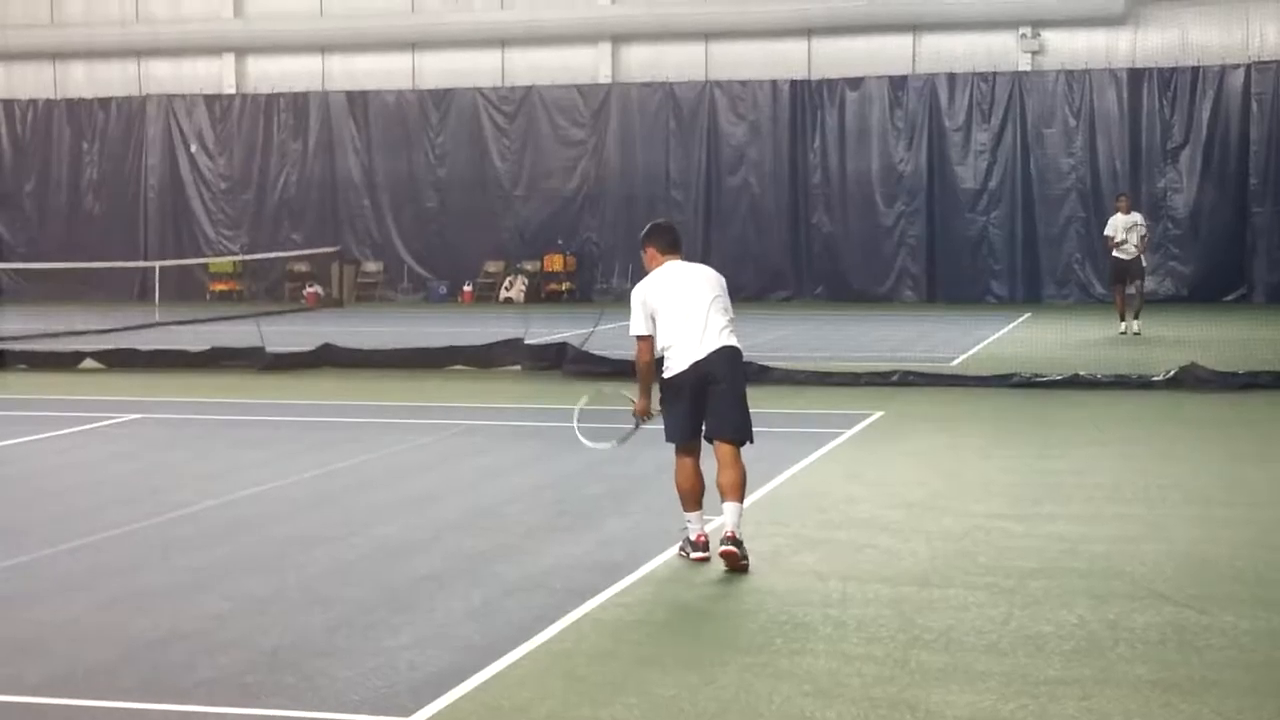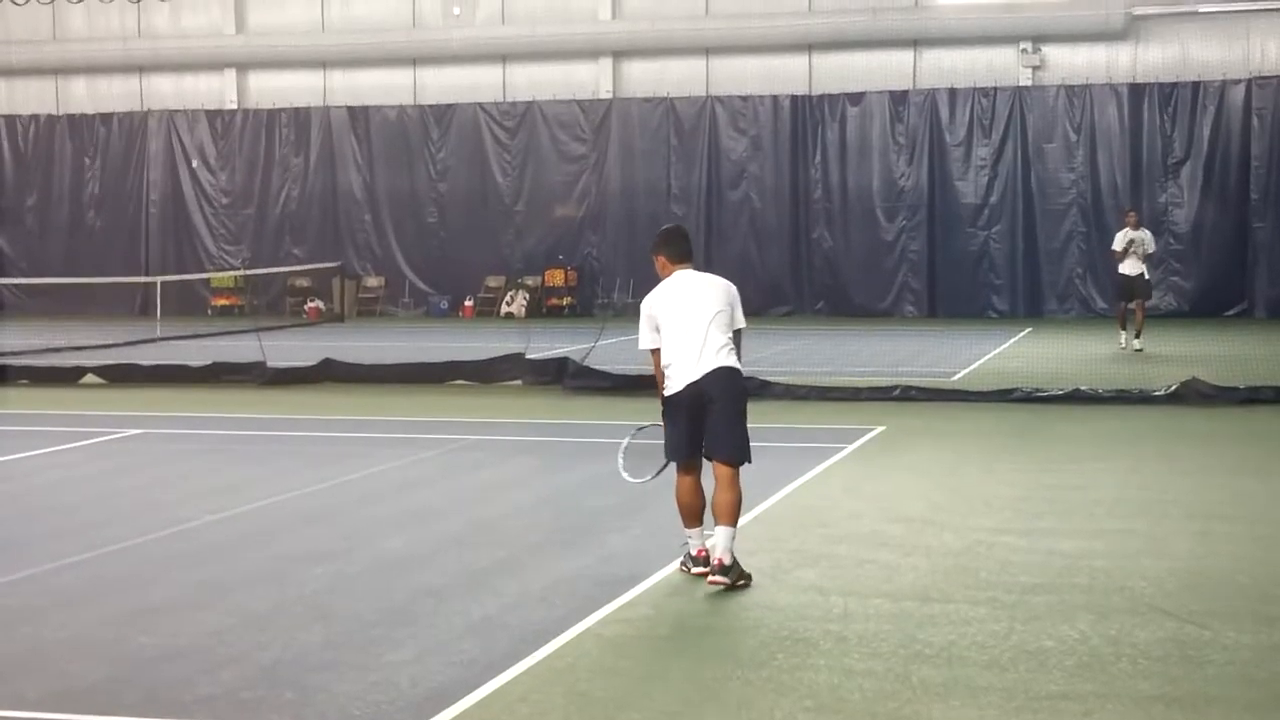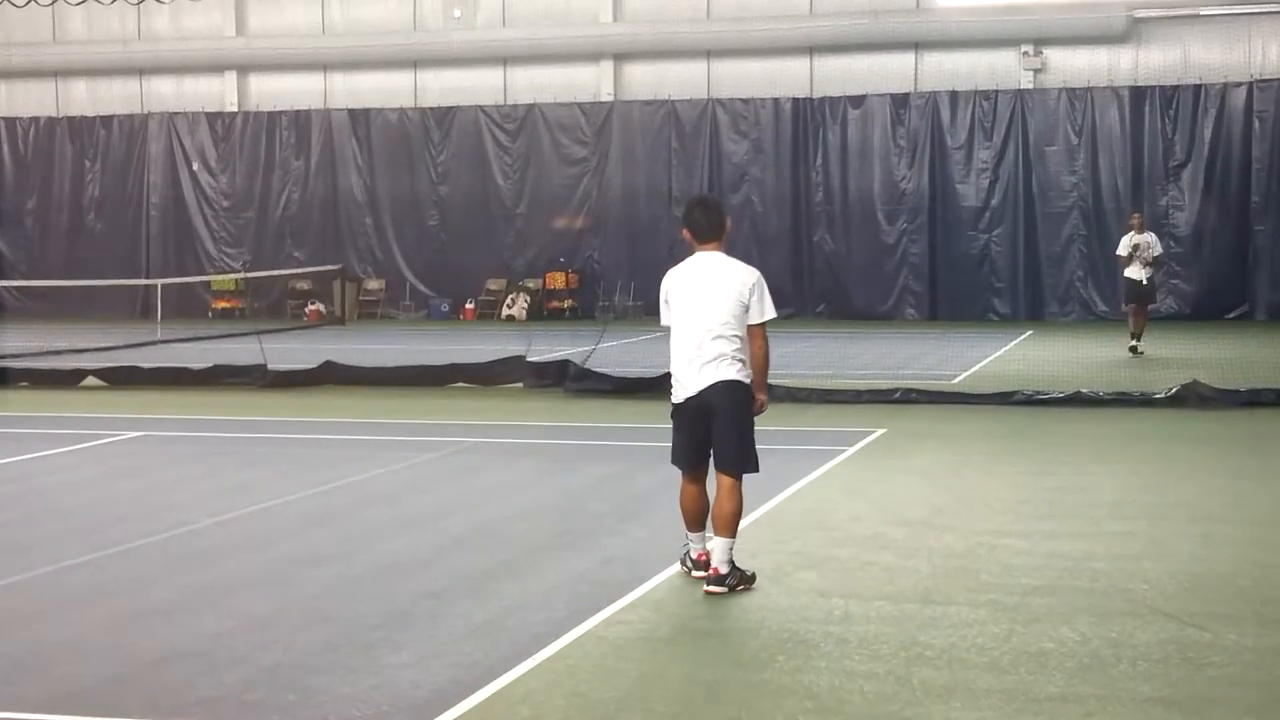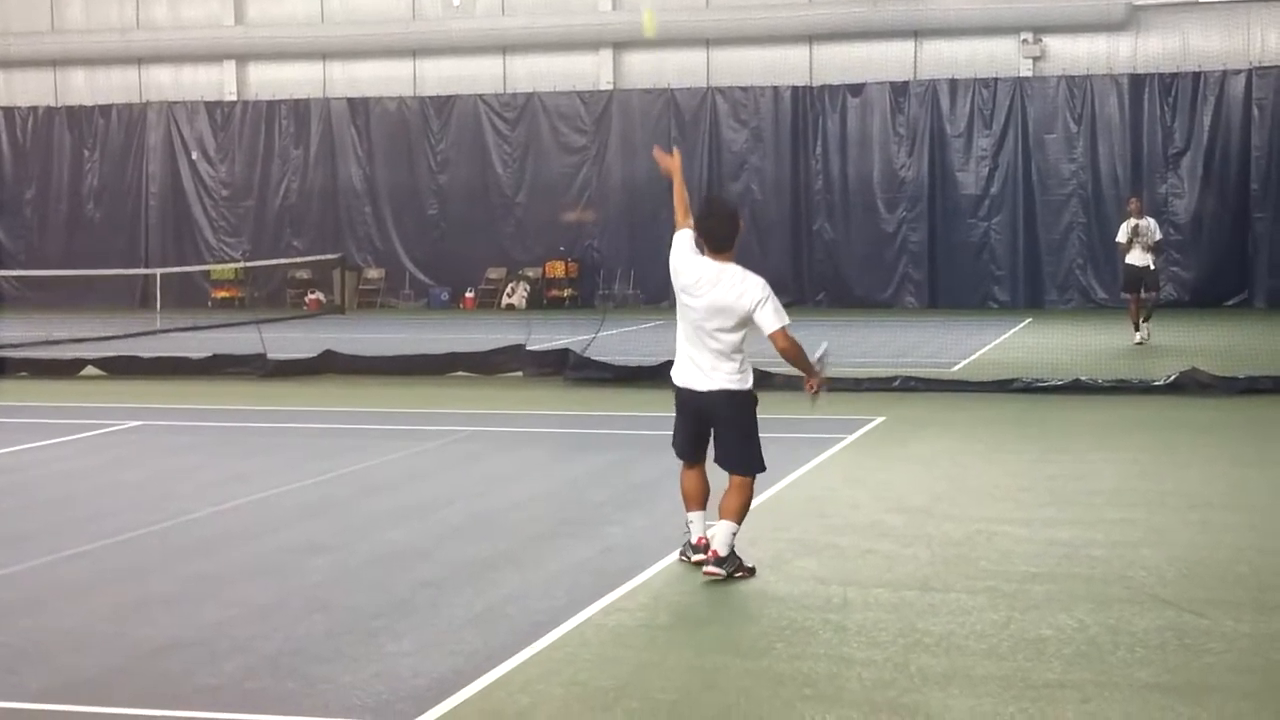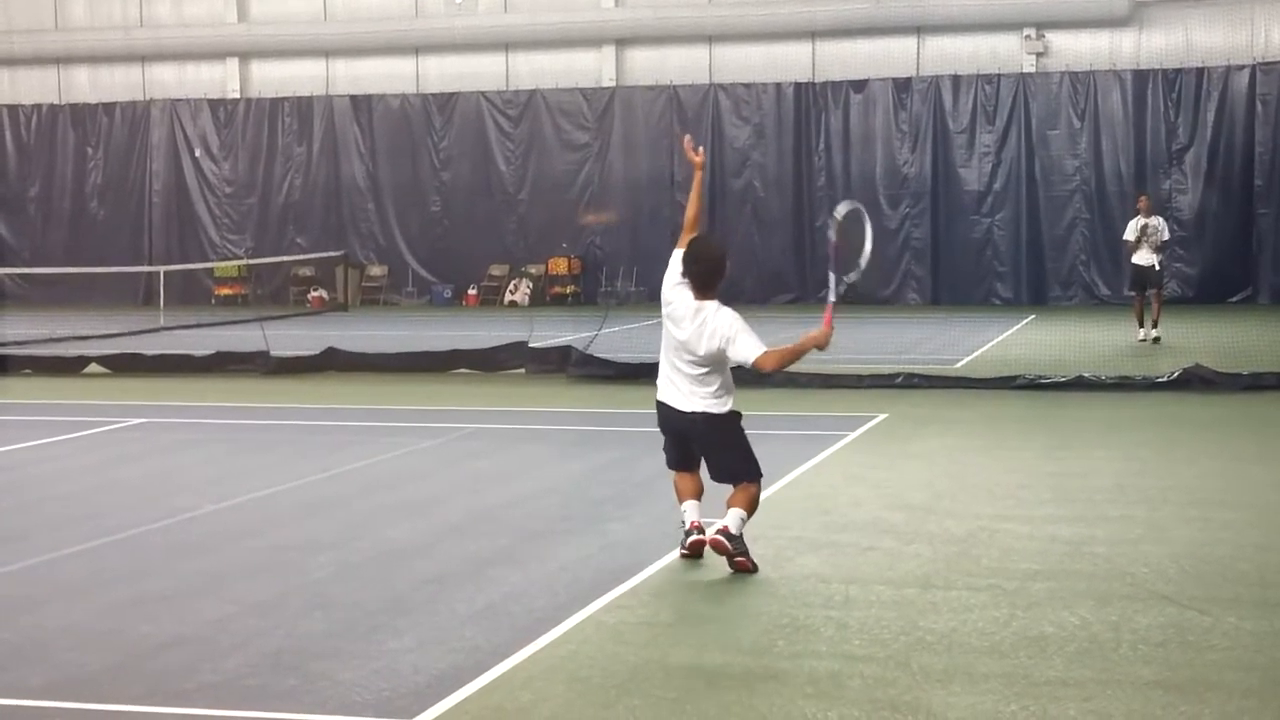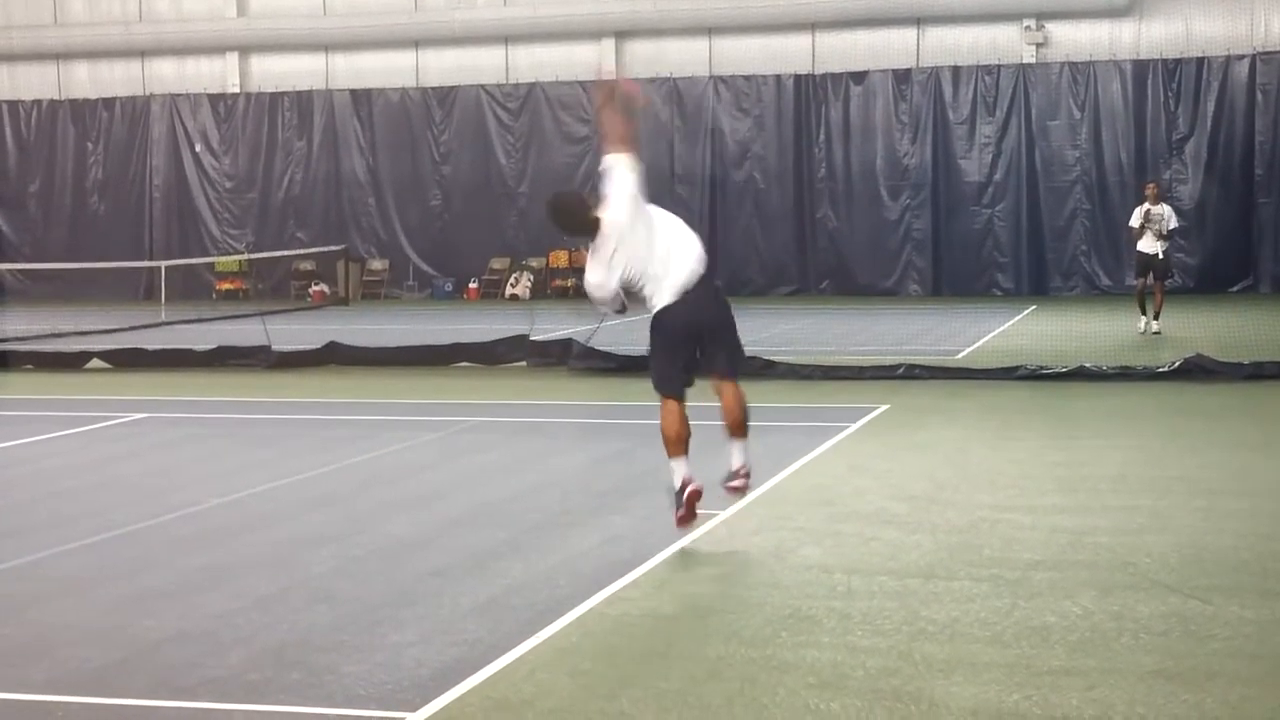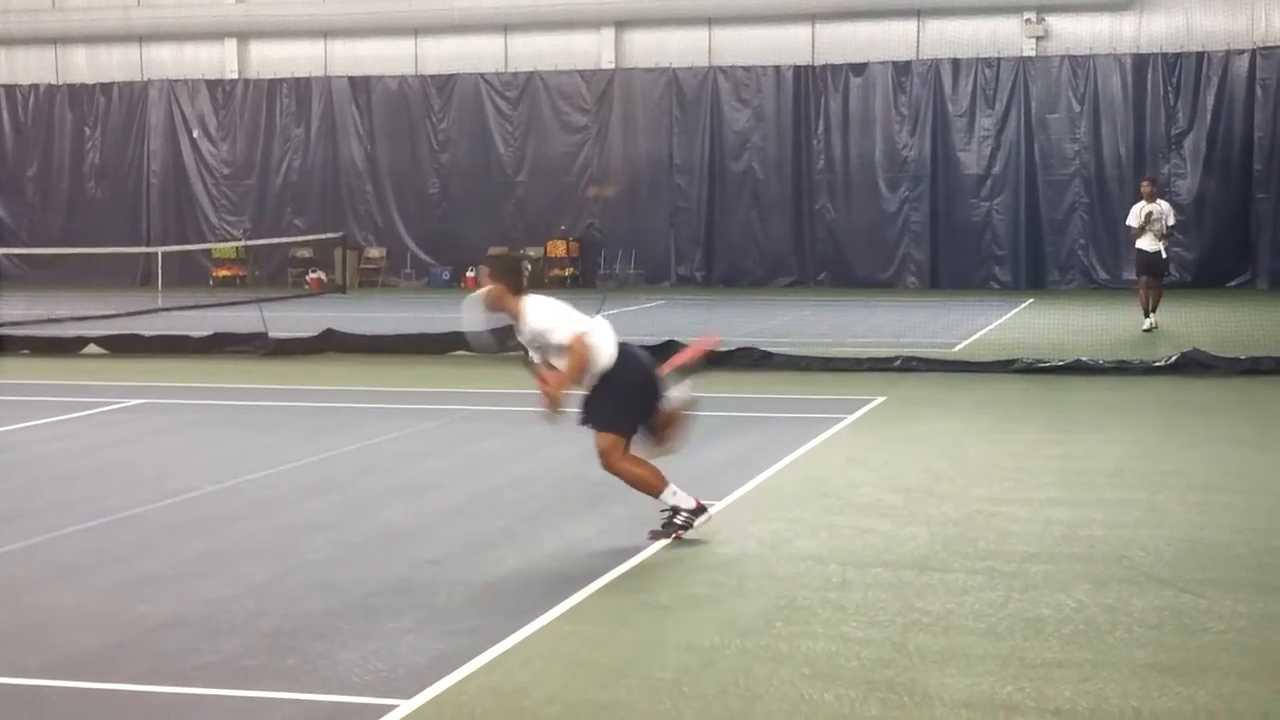
dt=0.4s
person 1, frame 1
left shoulder: (645, 288)
right shoulder: (712, 274)
left elbow: (645, 355)
left wrist: (644, 397)
left hip: (681, 368)
right hip: (724, 357)
left knee: (686, 453)
right knee: (728, 450)
left ankle: (696, 535)
right ankle: (731, 532)
person 1, frame 2
left shoulder: (653, 300)
right shoulder: (724, 286)
left wrist: (669, 408)
left hip: (681, 387)
right hip: (724, 378)
left knee: (687, 471)
right knee: (726, 471)
left ankle: (697, 552)
right ankle: (723, 559)
person 1, frame 3
left shoulder: (673, 278)
right shoulder: (747, 276)
right elbow: (757, 343)
right wrist: (760, 388)
left hip: (686, 389)
right hip: (730, 386)
left knee: (692, 476)
right knee: (729, 479)
left ankle: (697, 555)
right ankle: (721, 568)
person 1, frame 4
left shoulder: (683, 264)
right shoulder: (752, 288)
left elbow: (683, 221)
right elbow: (783, 342)
left wrist: (676, 173)
right wrist: (810, 371)
left hip: (688, 387)
right hip: (731, 392)
left knee: (691, 463)
right knee: (741, 476)
left ankle: (697, 540)
right ankle: (721, 551)
person 1, frame 5
left shoulder: (671, 292)
right shoulder: (725, 323)
left elbow: (688, 230)
right elbow: (767, 362)
left wrist: (697, 173)
right wrist: (813, 341)
left hip: (670, 408)
right hip: (712, 415)
left knee: (684, 470)
right knee: (747, 484)
left ankle: (692, 524)
right ankle: (728, 529)
person 1, frame 6
left shoulder: (598, 273)
right shoulder: (622, 204)
left elbow: (613, 305)
right elbow: (617, 146)
right wrist: (611, 104)
left hip: (669, 315)
right hip: (703, 293)
left knee: (671, 402)
right knee: (727, 384)
left ankle: (683, 482)
right ankle: (738, 466)
person 1, frame 7
left shoulder: (541, 315)
right shoulder: (525, 326)
left elbow: (582, 350)
right elbow: (541, 365)
left wrist: (559, 387)
right wrist: (552, 384)
left hip: (617, 368)
right hip: (604, 375)
